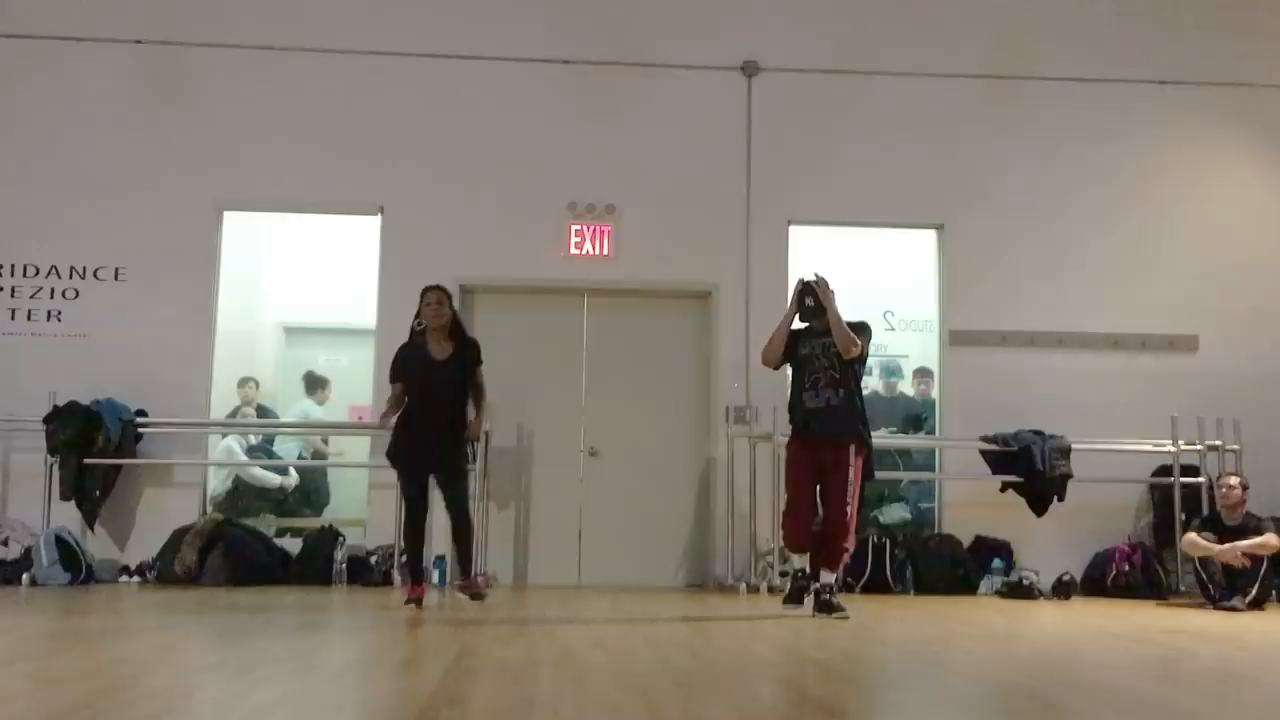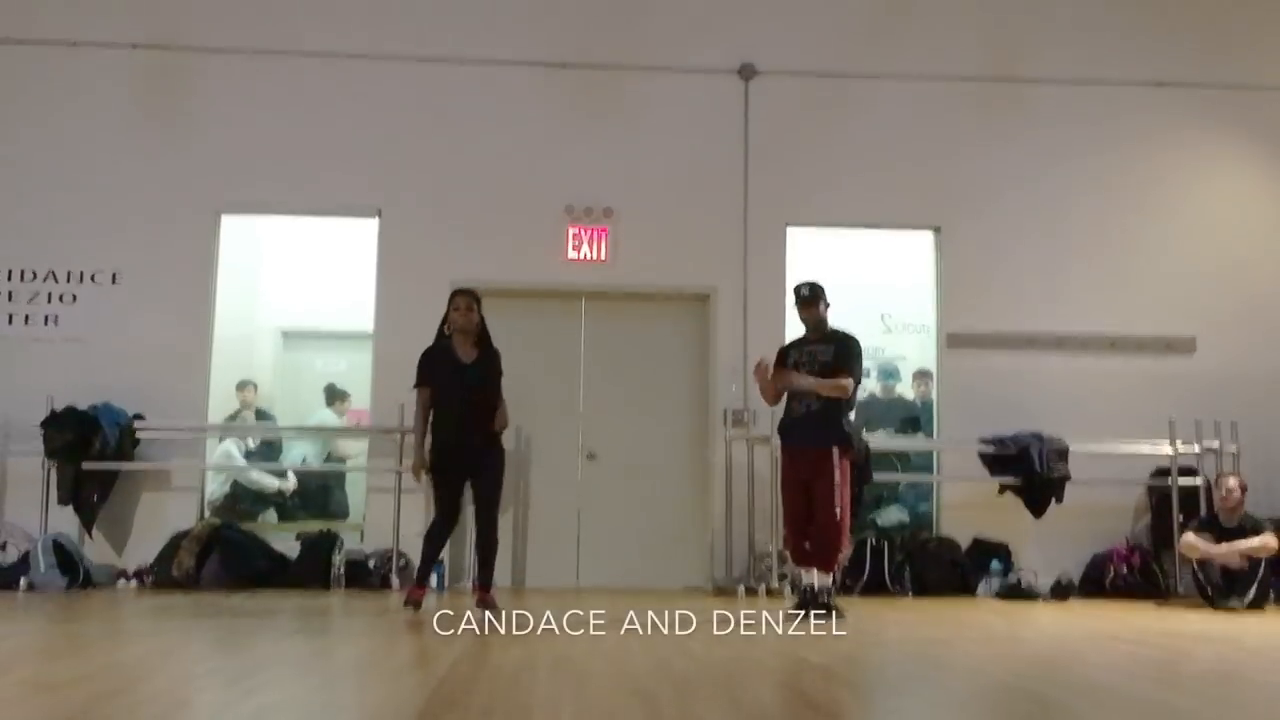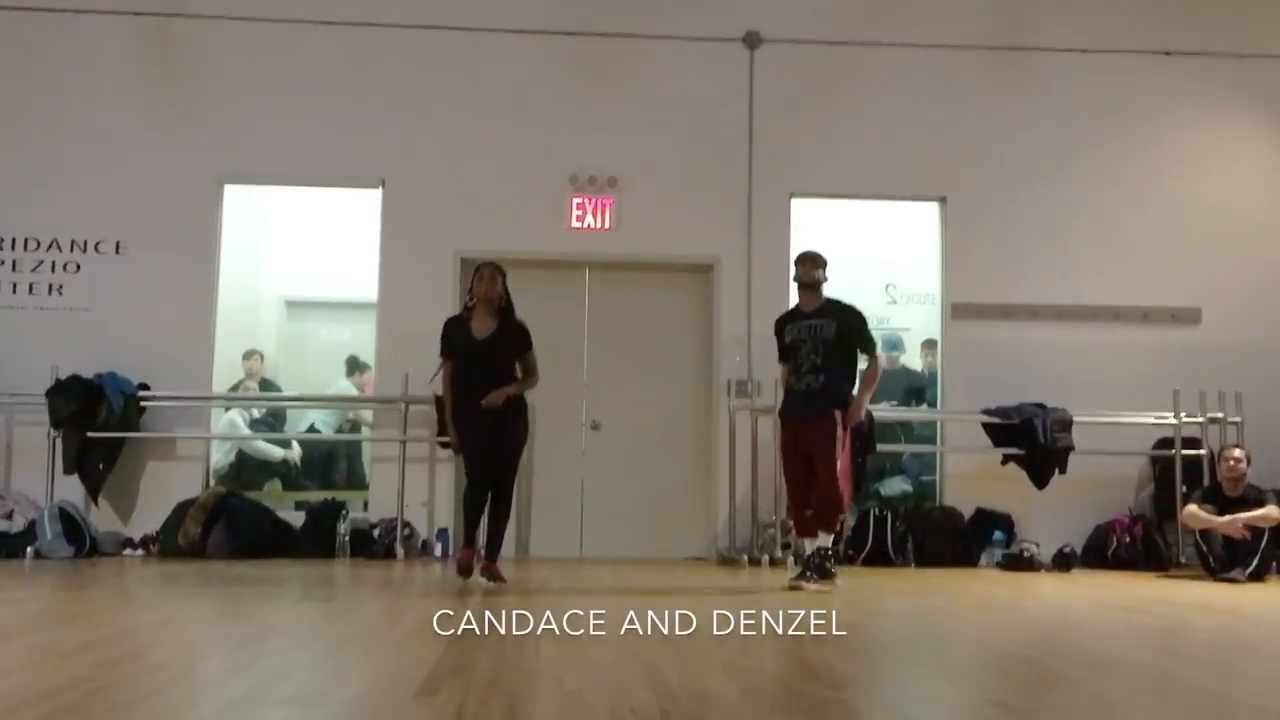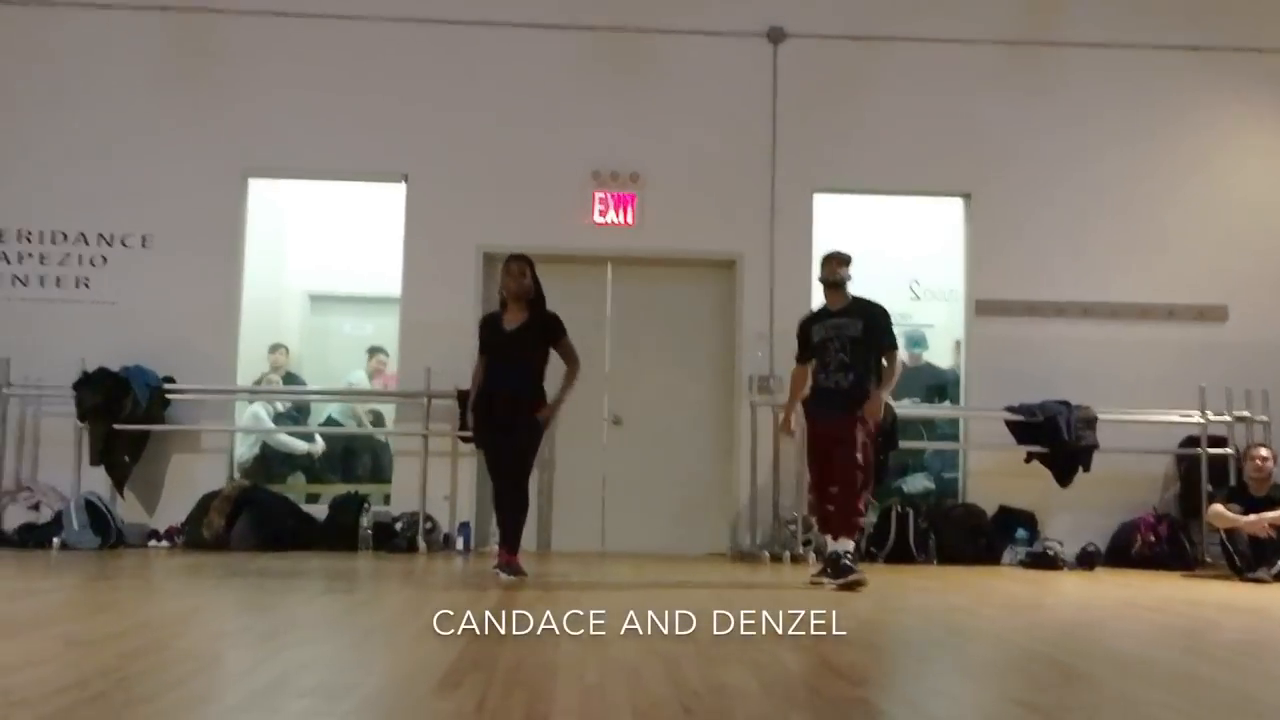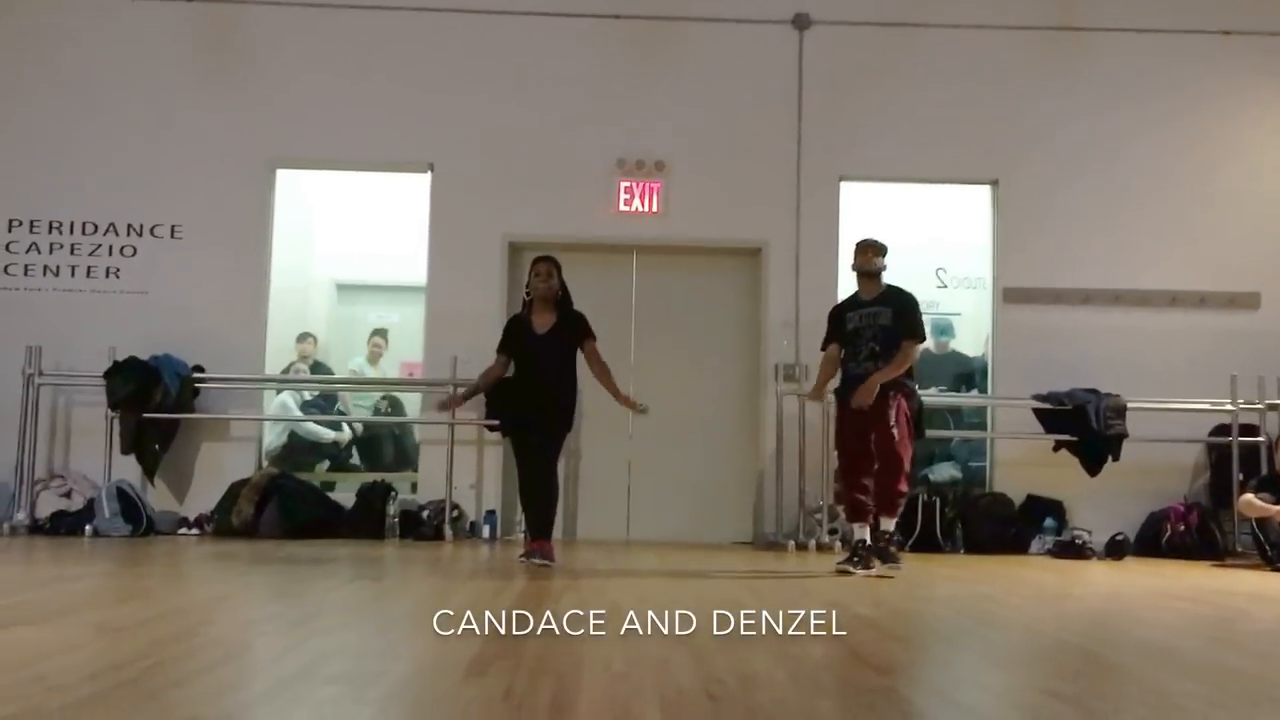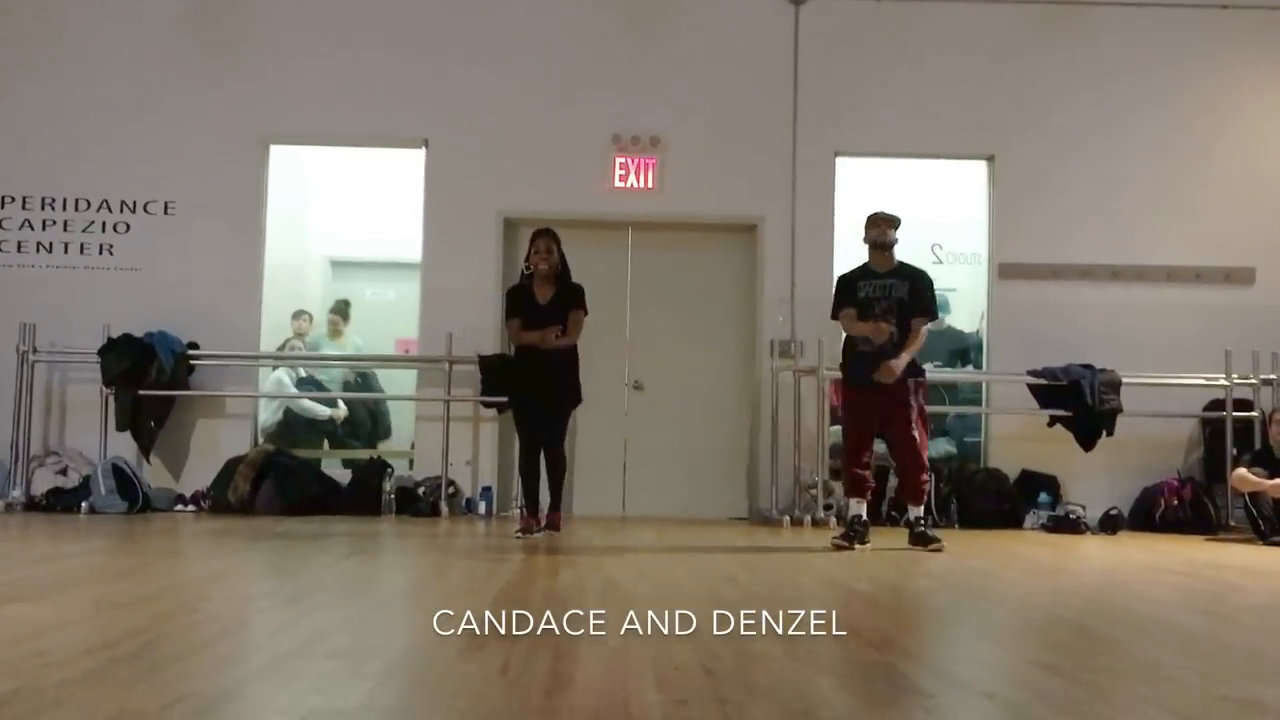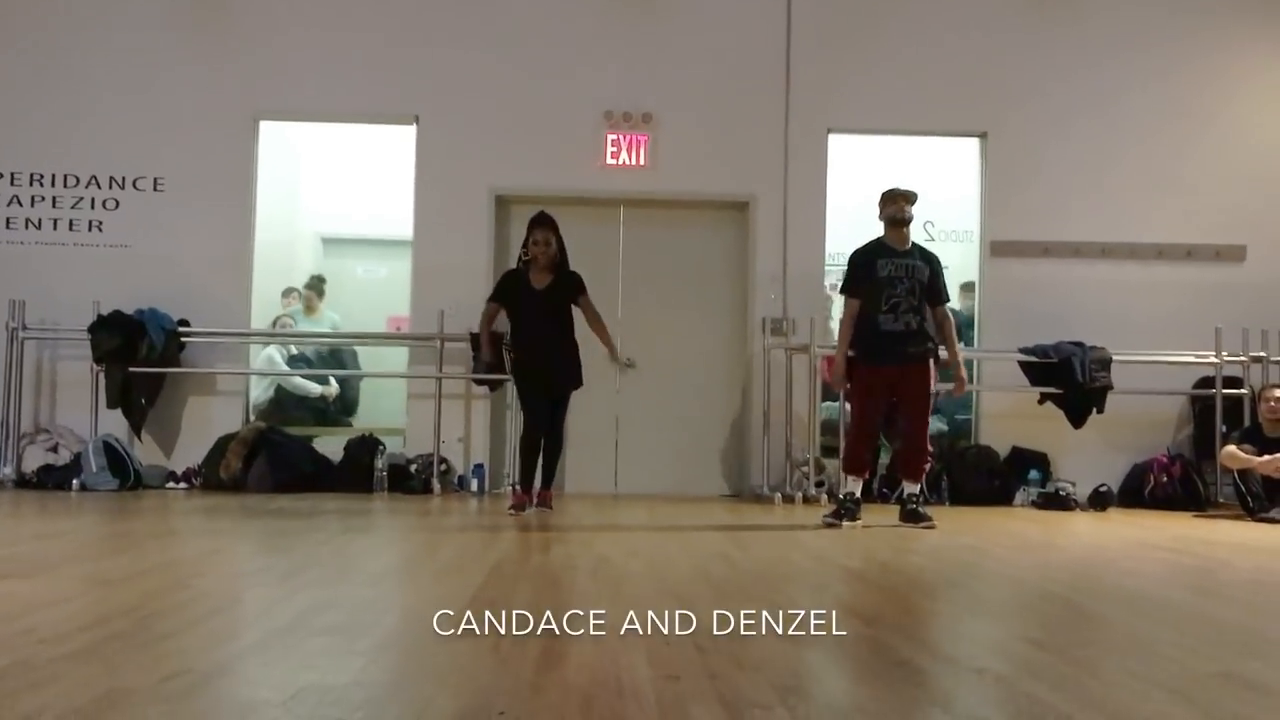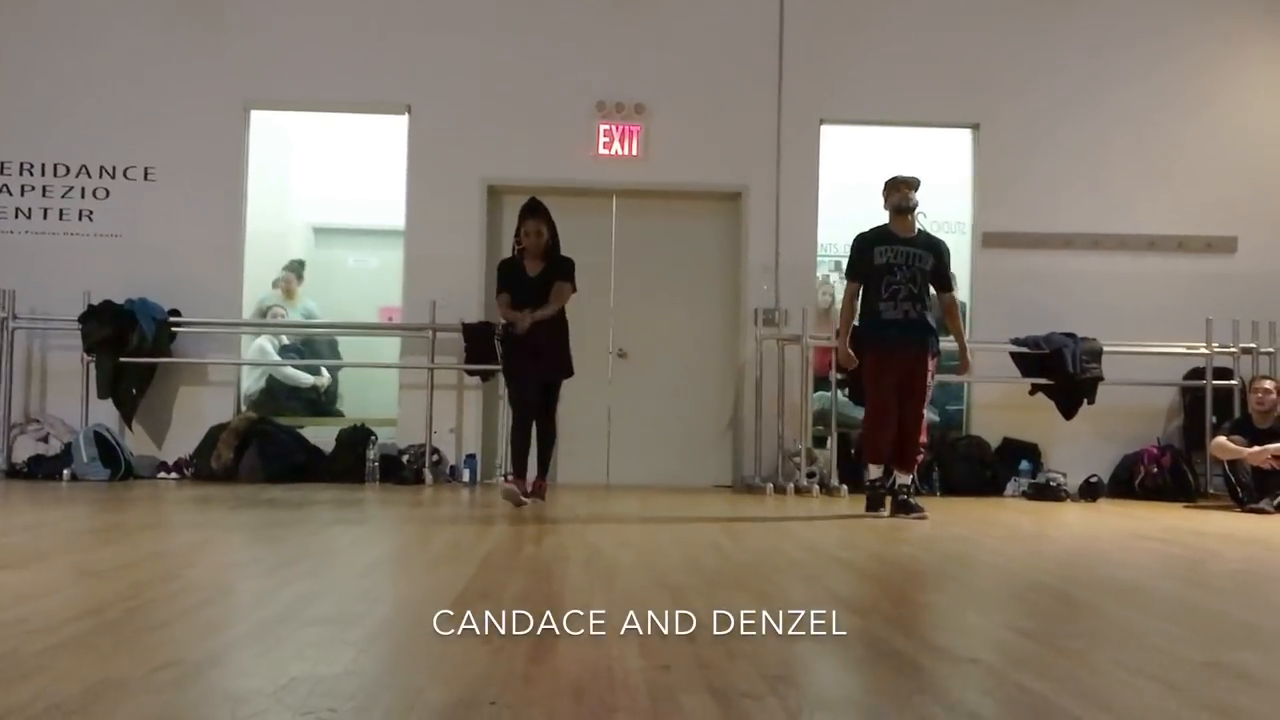
dt=0.3s
person 1, frame 1
left shoulder: (858, 330)
right shoulder: (796, 337)
left elbow: (849, 349)
right elbow: (768, 359)
left wrist: (829, 305)
right wrist: (791, 311)
left hip: (845, 438)
right hip: (804, 437)
left knee: (839, 516)
right knee: (797, 511)
left ankle: (826, 590)
right ankle: (800, 575)
person 1, frame 2
left shoulder: (845, 344)
right shoulder: (789, 352)
left elbow: (845, 387)
right elbow: (772, 398)
left wrist: (808, 382)
right wrist: (765, 380)
left hip: (830, 443)
right hip: (794, 444)
left knee: (830, 519)
right knee: (796, 520)
left ankle: (824, 594)
right ankle: (808, 590)
person 1, frame 3
left shoulder: (845, 316)
right shoulder: (784, 323)
left elbow: (874, 360)
left wrist: (862, 398)
right wrist: (782, 406)
left hip: (831, 412)
right hip: (793, 416)
left knee: (829, 480)
right knee: (799, 488)
left ankle: (824, 553)
right ankle: (811, 557)
person 1, frame 4
left shoulder: (872, 313)
right shoulder: (810, 323)
left elbow: (892, 361)
right elbow: (802, 369)
left wrist: (881, 395)
right wrist: (789, 412)
left hip: (857, 411)
right hip: (820, 412)
left knee: (853, 482)
right knee: (823, 486)
left ankle: (845, 556)
right ankle: (833, 555)
person 1, frame 5
left shoulder: (902, 302)
right shoulder: (841, 311)
left elbow: (909, 352)
right elbow: (831, 355)
left wrist: (876, 381)
right wrist: (821, 383)
left hip: (891, 391)
right hip: (851, 398)
left knee: (892, 458)
right knee: (852, 471)
left ankle: (885, 537)
right ankle: (862, 546)
person 1, frame 6
left shoulder: (916, 279)
right shoulder: (849, 281)
left elbow: (920, 329)
right elbow: (847, 323)
left wrist: (901, 360)
right wrist: (869, 330)
left hip: (903, 376)
right hip: (858, 375)
left knee: (911, 449)
right knee: (856, 450)
left ankle: (917, 524)
right ankle: (857, 522)
person 1, frame 7
left shoulder: (928, 260)
right shoulder: (864, 256)
left elbow: (940, 313)
right elbow: (851, 310)
left wrist: (957, 362)
right wrist: (840, 359)
left hip: (918, 356)
right hip: (873, 356)
left knee: (916, 431)
right knee: (863, 428)
left ankle: (911, 502)
right ankle: (850, 500)
person 1, frame 8
left shoulder: (935, 247)
right shoulder: (867, 242)
left elbow: (947, 299)
right elbow: (852, 293)
left wrist: (962, 347)
right wrist: (843, 341)
left hip: (920, 346)
right hip: (877, 344)
left knee: (913, 421)
right knee: (880, 416)
left ankle: (903, 492)
right ankle: (876, 485)
person 2, frame 1
left shoulder: (468, 348)
right shoulder: (408, 352)
left elbow: (477, 389)
right elbow: (396, 398)
left wrist: (479, 416)
right wrist: (388, 414)
left hip: (451, 443)
right hip: (411, 442)
left knee: (459, 509)
right knee: (416, 512)
left ankle: (467, 577)
right ankle: (416, 583)
person 2, frame 2
left shoulder: (491, 356)
right shoulder: (433, 356)
right elbow: (423, 407)
left wrist: (502, 412)
right wrist: (418, 450)
left hip: (487, 449)
right hip: (448, 448)
left knee: (488, 519)
right knee: (446, 518)
left ankle: (484, 591)
right ankle: (419, 586)
person 2, frame 3
left shoulder: (515, 330)
right shoulder: (453, 327)
left elbow: (531, 376)
right elbow: (448, 376)
left wrist: (507, 391)
right wrist: (451, 420)
left hip: (509, 417)
right hip: (470, 418)
left knee: (503, 487)
right knee: (477, 483)
left ankle: (491, 560)
right ankle: (468, 546)
person 2, frame 4
left shoulder: (546, 321)
right shoulder: (489, 323)
left elbow: (573, 363)
left wrist: (556, 403)
right wrist: (471, 407)
left hip: (527, 413)
right hip: (490, 412)
left knee: (517, 481)
right knee: (499, 482)
left ankle: (511, 555)
right ankle: (504, 549)
person 2, frame 5
left shoulder: (574, 321)
right shoulder: (515, 324)
left elbow: (595, 361)
right elbow: (497, 368)
left wrist: (618, 394)
right wrist: (464, 395)
left hip: (556, 408)
right hip: (521, 408)
left knee: (546, 468)
right knee: (527, 473)
left ankle: (546, 540)
right ankle: (534, 540)
person 2, frame 6
left shoulder: (573, 292)
right shoulder: (516, 294)
left elbow: (574, 334)
right elbow: (514, 335)
left wrist: (553, 342)
right wrist: (541, 336)
left hip: (561, 381)
right hip: (526, 380)
left knee: (554, 446)
right knee: (529, 446)
left ankle: (554, 510)
right ankle: (530, 515)
person 2, frame 7
left shoulder: (570, 280)
right shoulder: (512, 280)
left elbow: (591, 316)
right elbow: (489, 316)
left wrist: (612, 349)
right wrist: (487, 345)
left hip: (563, 364)
right hip: (528, 363)
left knee: (554, 427)
right knee: (533, 423)
left ankle: (545, 491)
right ankle: (523, 491)
person 2, frame 8
left shoulder: (564, 266)
right shoulder: (508, 267)
left elbow: (557, 302)
right elbow: (503, 308)
left wrist: (534, 318)
right wrist: (518, 316)
left hip: (552, 352)
right hip: (518, 352)
left knee: (546, 416)
right knee: (521, 412)
left ankle: (540, 480)
right ankle: (518, 481)
